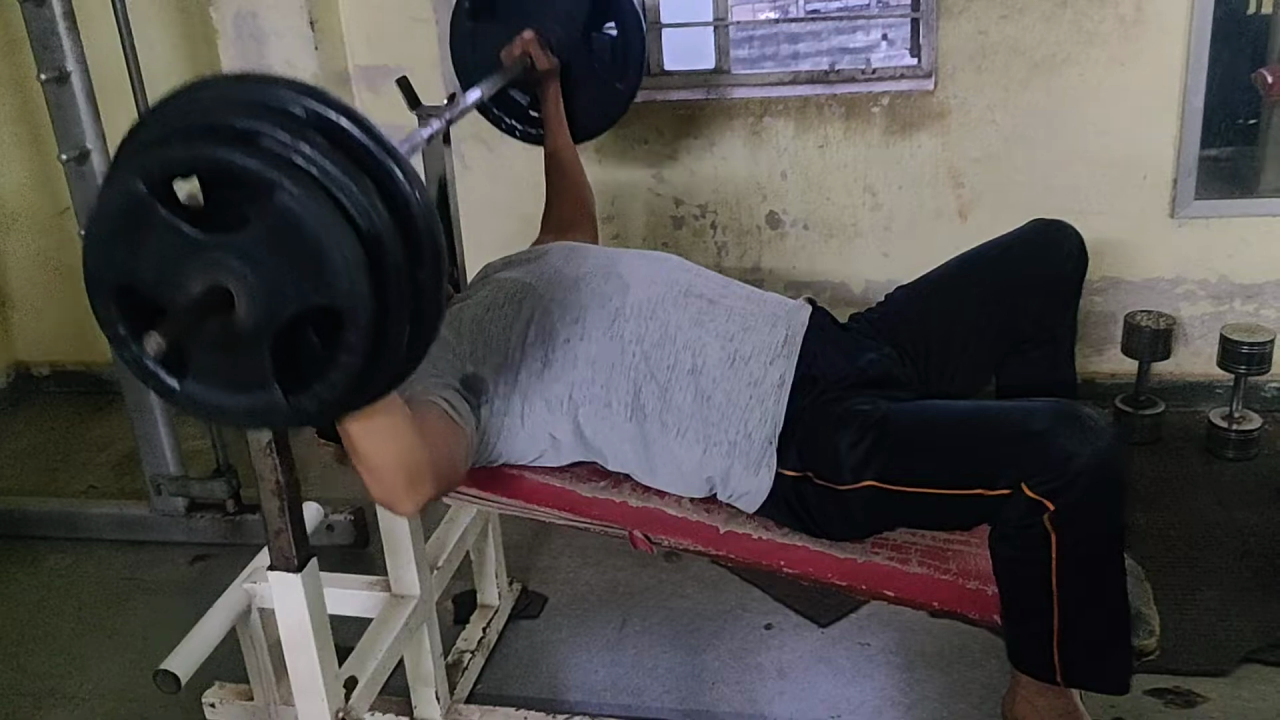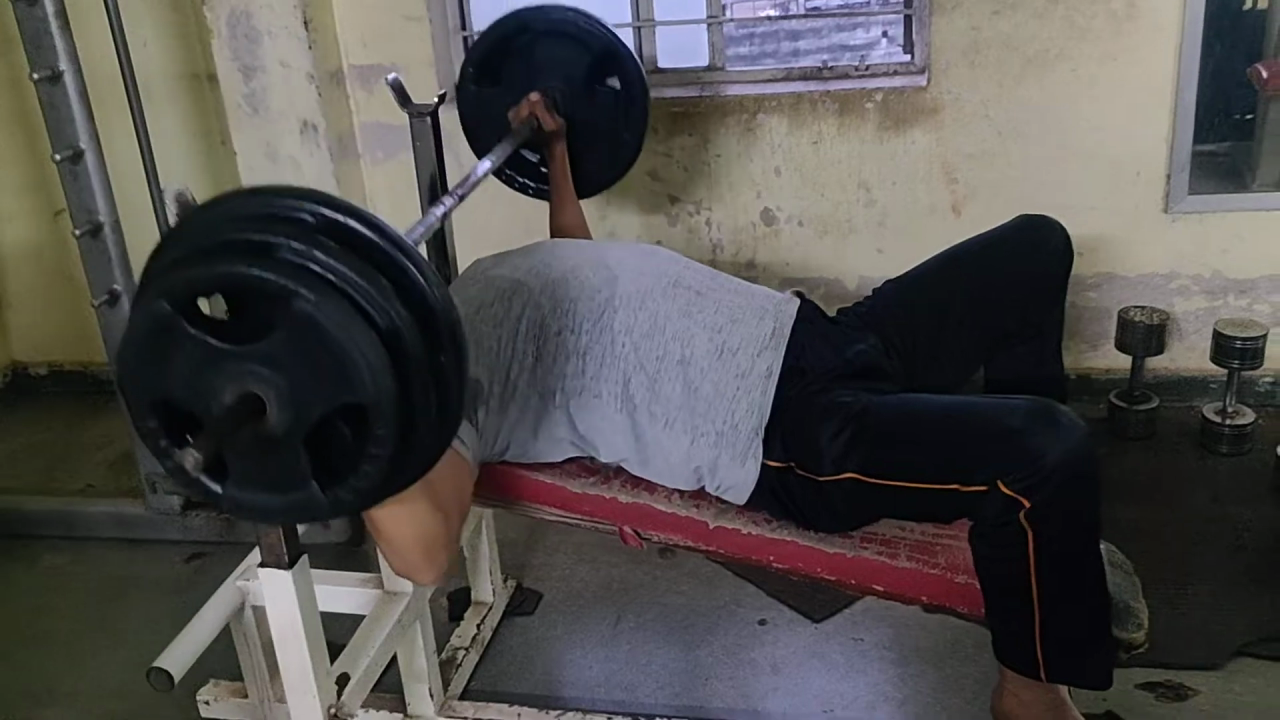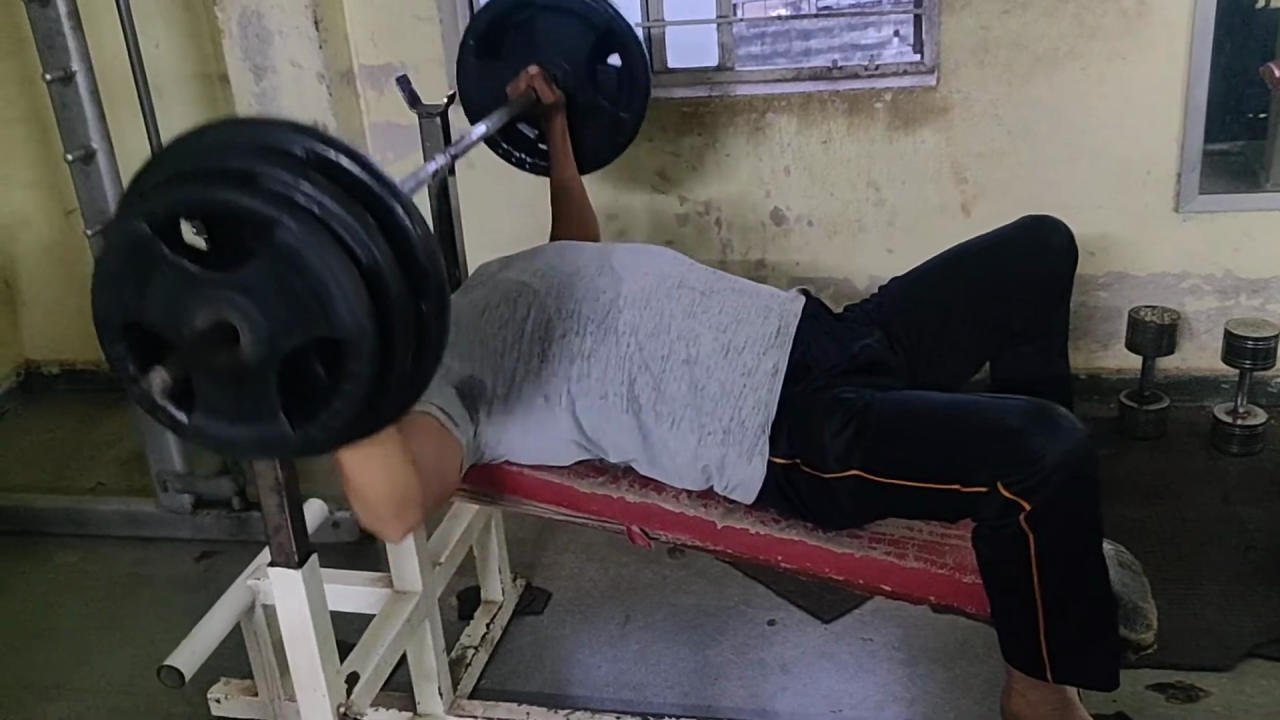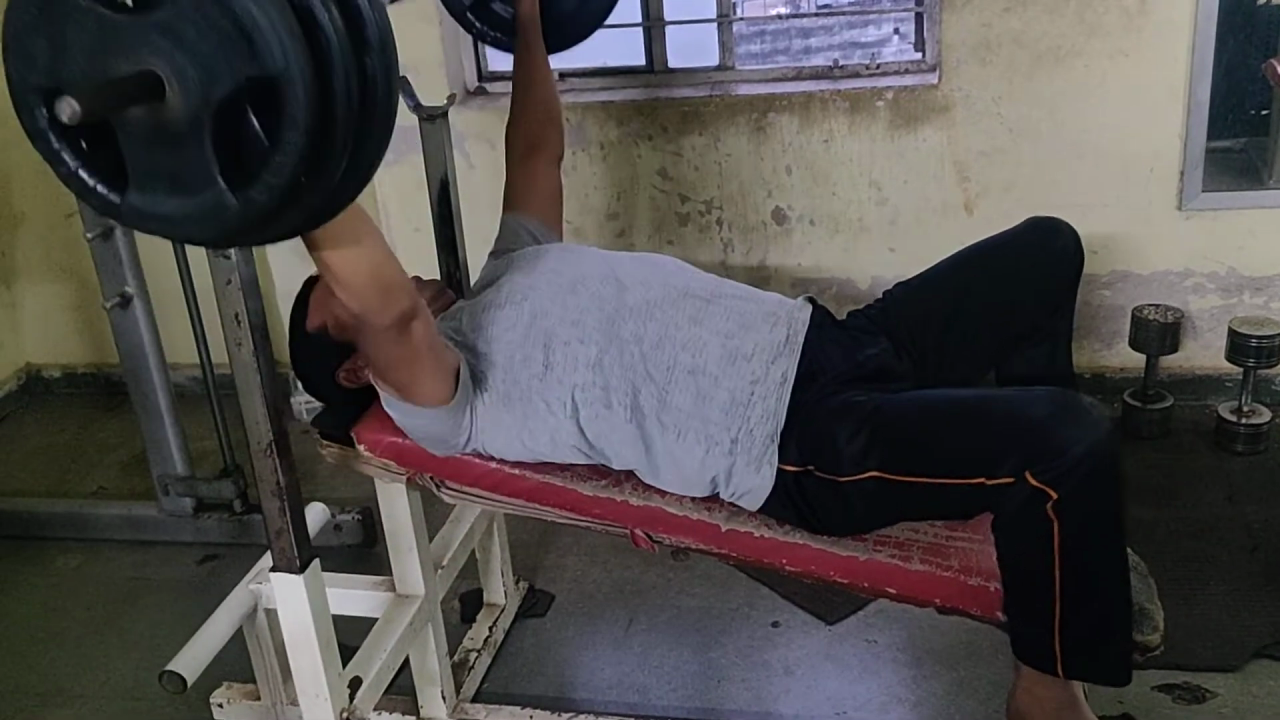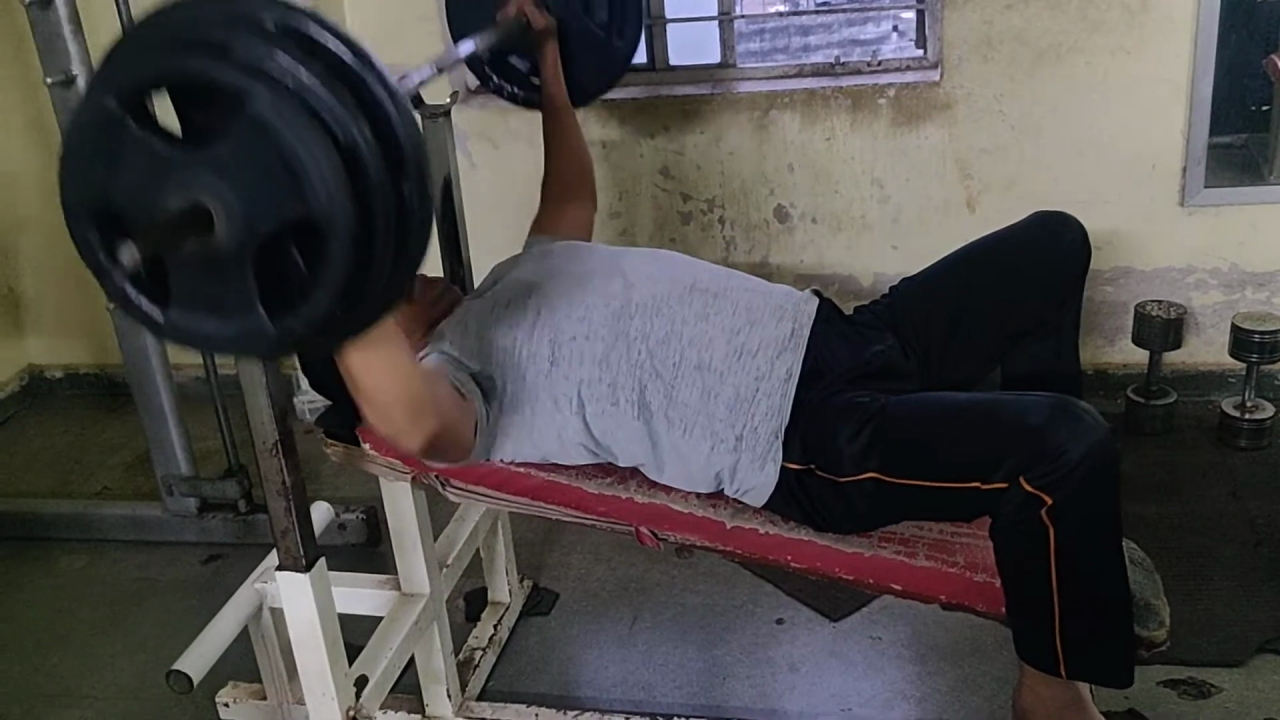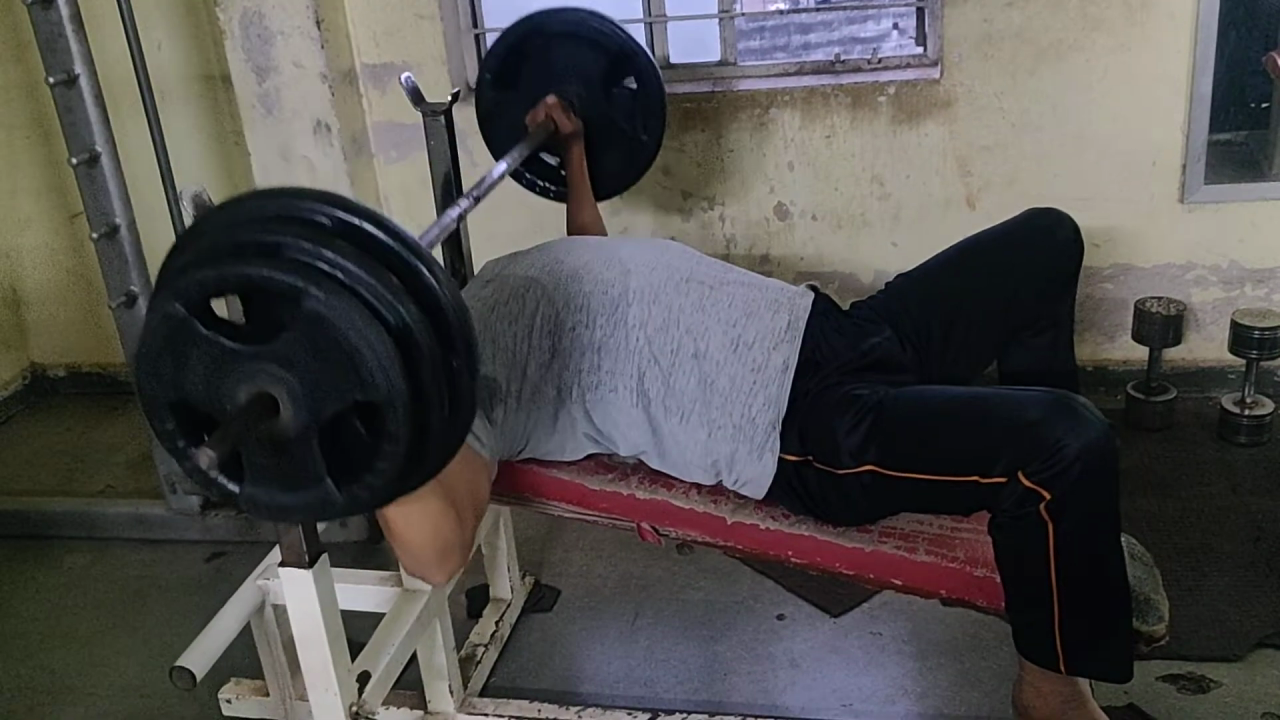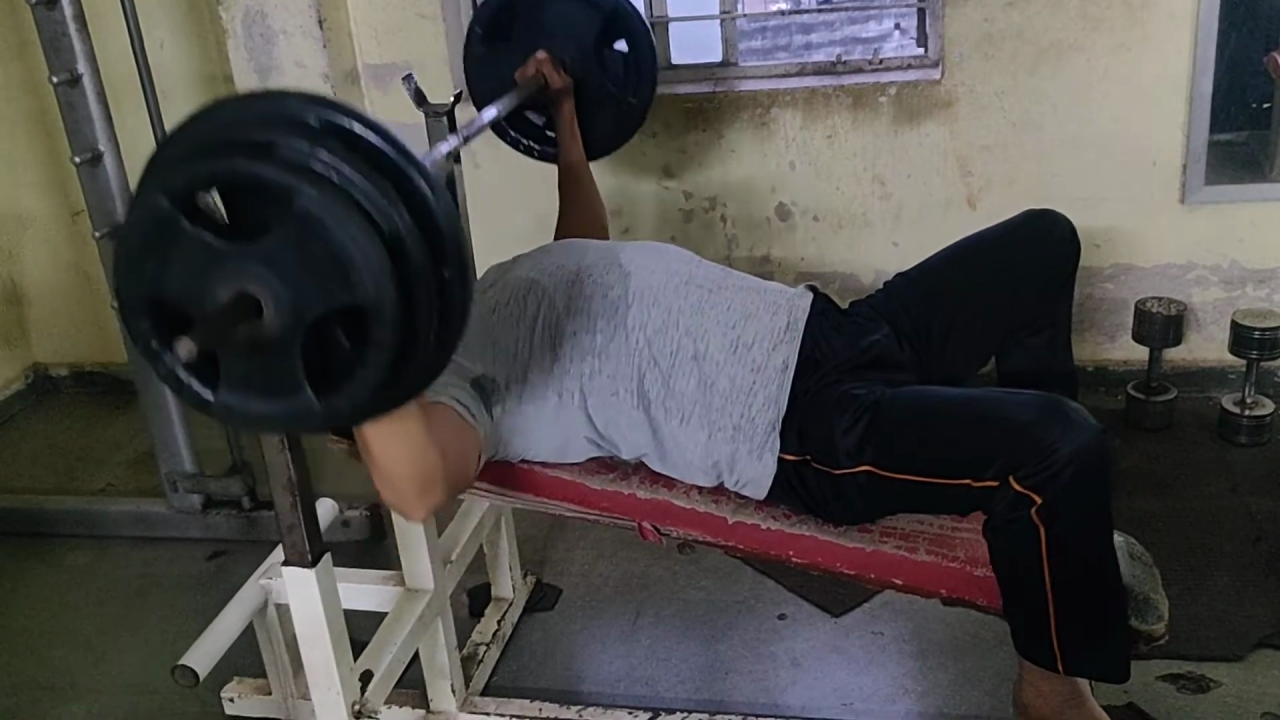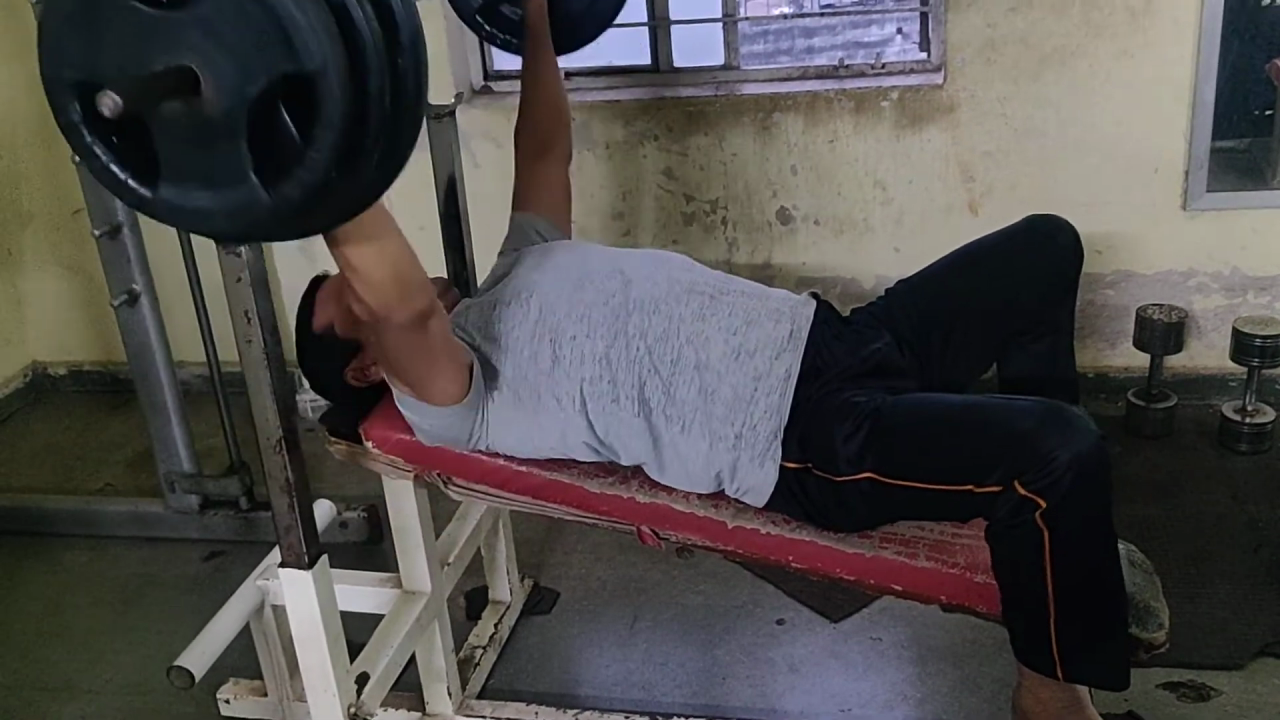
dt=0.5s
person 1, frame 1
left shoulder: (497, 283)
right shoulder: (435, 382)
left elbow: (574, 228)
right elbow: (407, 482)
left wrist: (549, 90)
left hip: (832, 353)
right hip: (810, 442)
left knee: (1048, 252)
right knee: (1076, 451)
left ankle: (1040, 526)
person 1, frame 2
left shoulder: (484, 284)
left elbow: (577, 271)
right elbow: (425, 550)
left wrist: (554, 147)
left hip: (815, 343)
right hip: (794, 436)
left knee: (1033, 247)
right knee: (1052, 448)
left ankle: (1032, 532)
person 1, frame 3
left shoulder: (485, 290)
right shoulder: (440, 383)
left elbow: (580, 259)
right elbow: (397, 508)
left wrist: (555, 123)
left hip: (822, 340)
right hip: (799, 434)
left knee: (1039, 247)
right knee: (1053, 450)
left ankle: (1042, 529)
person 1, frame 4
left shoulder: (504, 284)
right shoulder: (435, 395)
left elbow: (538, 154)
right elbow: (381, 303)
left hip: (826, 348)
right hip: (804, 441)
left knee: (1045, 249)
right knee: (1072, 440)
left ankle: (1045, 517)
person 1, frame 5
left shoulder: (503, 291)
right shoulder: (444, 372)
left elbow: (574, 202)
right elbow: (412, 426)
left hip: (836, 341)
right hip: (812, 434)
left knee: (1053, 244)
right knee: (1072, 442)
left ankle: (1052, 521)
person 1, frame 6
left shoulder: (491, 290)
left elbow: (591, 268)
right elbow: (438, 550)
left wrist: (571, 147)
left hip: (826, 334)
right hip: (809, 429)
left knee: (1045, 240)
right knee: (1072, 441)
left ankle: (1053, 519)
person 1, frame 7
left shoulder: (493, 291)
right shoulder: (449, 383)
left elbow: (589, 247)
right elbow: (417, 490)
left wrist: (564, 110)
left hip: (829, 336)
right hip: (807, 430)
left knee: (1042, 242)
right knee: (1064, 444)
left ankle: (1053, 524)
person 1, frame 8
left shoulder: (515, 281)
right shoulder: (451, 396)
left elbow: (547, 156)
right elbow: (403, 304)
left hip: (829, 344)
right hip: (808, 436)
left knee: (1044, 247)
right knee: (1064, 451)
left ankle: (1051, 525)
